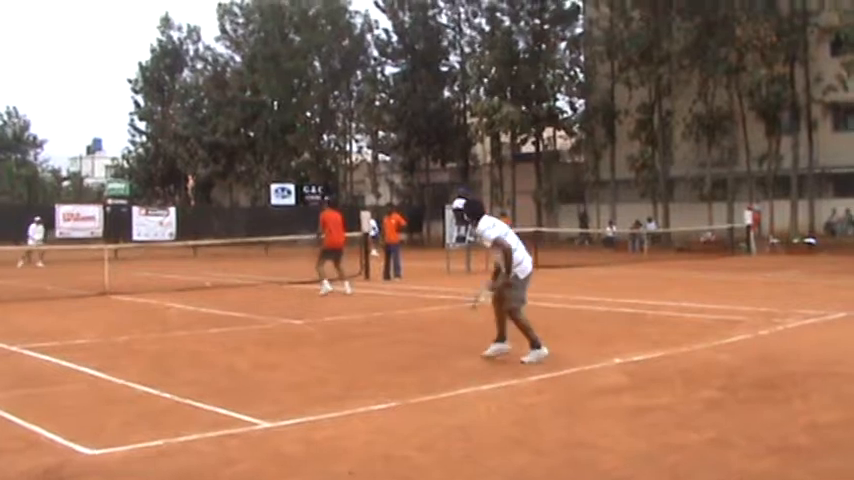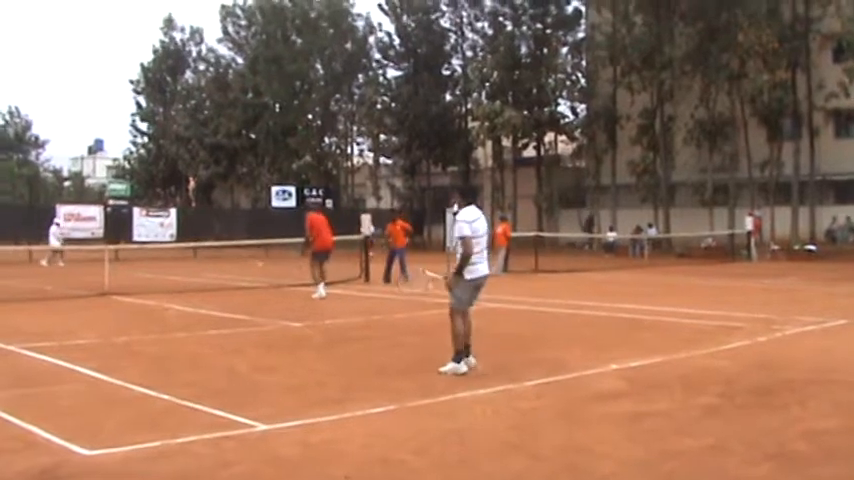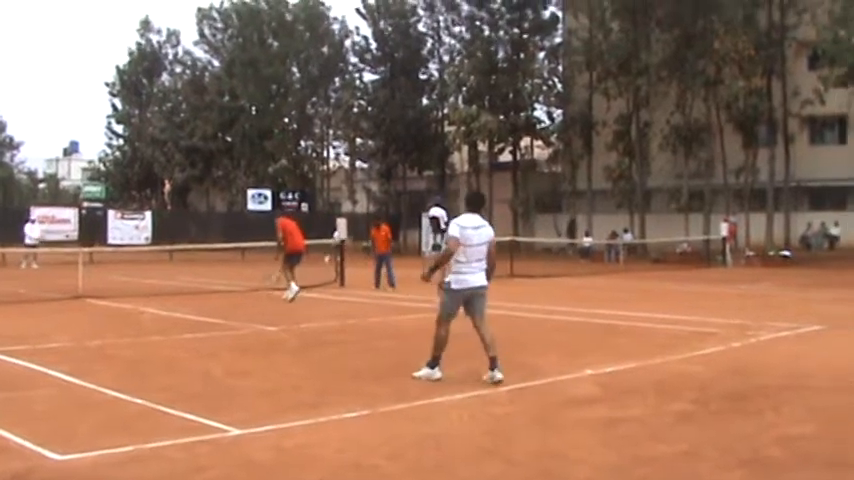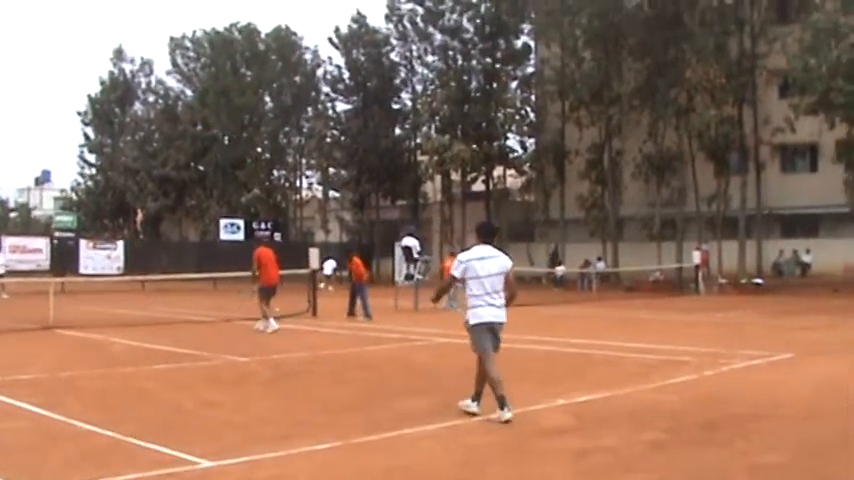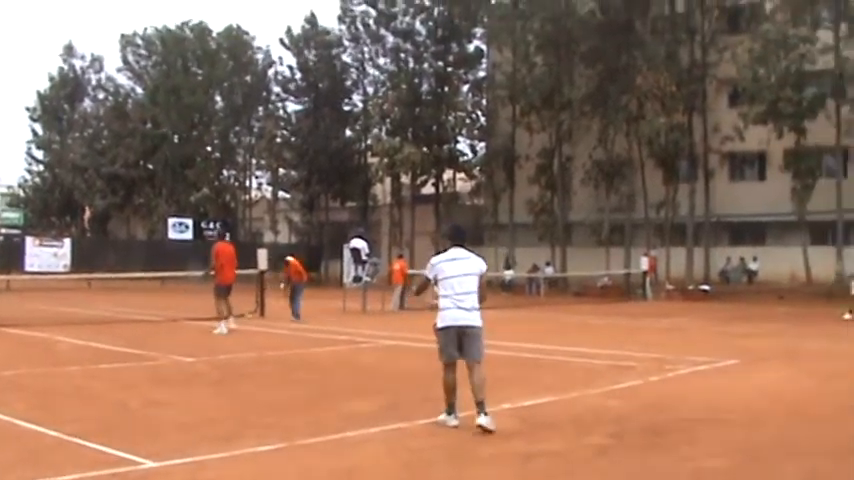
dt=0.5s
person 1, frame 1
left shoulder: (484, 230)
right shoulder: (491, 223)
left elbow: (507, 248)
left wrist: (508, 274)
right wrist: (497, 273)
left hip: (518, 271)
right hip: (516, 267)
left knee: (513, 312)
right knee: (498, 301)
left ankle: (537, 348)
right ankle: (501, 342)
person 1, frame 2
left shoulder: (462, 219)
right shoulder: (479, 215)
left elbow: (467, 251)
left wrist: (456, 274)
left hip: (468, 274)
right hip: (480, 271)
left knee: (456, 313)
right knee: (463, 311)
left ankle: (458, 361)
right ankle: (466, 355)
person 1, frame 3
left shoulder: (458, 223)
right shoulder: (488, 228)
left elbow: (451, 249)
right elbow: (491, 260)
left wrist: (431, 270)
right wrist: (485, 279)
left hip: (457, 283)
right hip: (479, 283)
left knee: (442, 323)
right knee: (481, 325)
left ankle: (433, 367)
right ankle: (494, 369)
person 1, frame 4
left shoulder: (464, 258)
right shoulder: (503, 258)
left elbow: (446, 285)
right elbow: (512, 292)
left wrist: (435, 298)
left hip: (478, 317)
right hip: (498, 316)
left knee: (488, 362)
right knee: (485, 358)
left ankle: (504, 407)
right ankle: (474, 401)
person 1, frame 5
left shoulder: (437, 262)
right shoulder: (478, 262)
left elbow: (421, 288)
right elbow: (482, 296)
left wrist: (416, 291)
left hip: (447, 320)
right hip: (472, 320)
left knee: (449, 367)
right knee: (475, 366)
left ankle: (451, 414)
right ankle: (482, 414)
